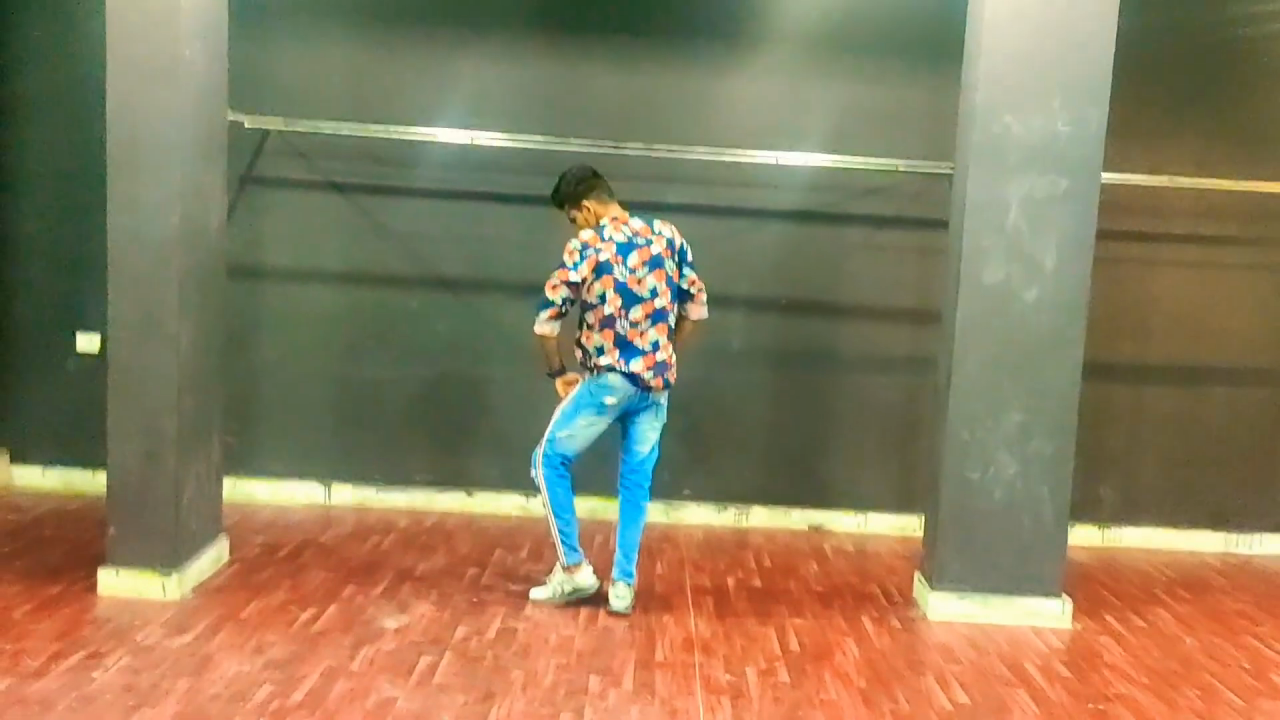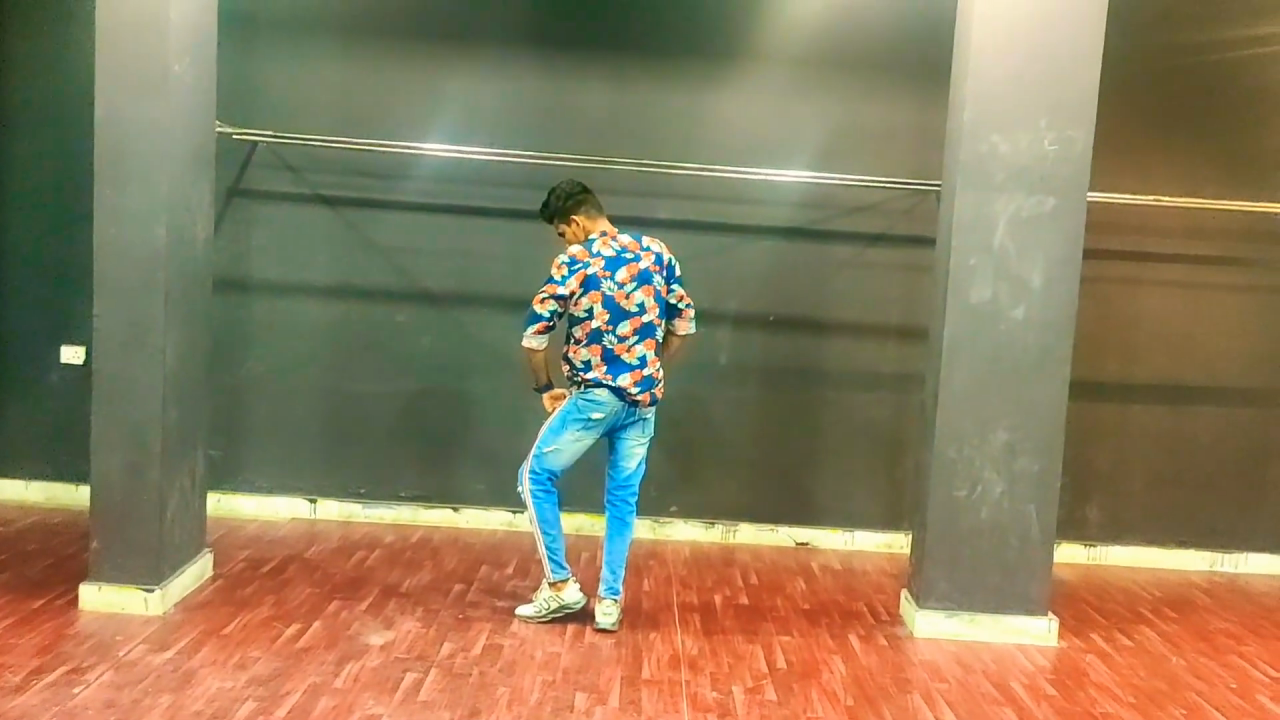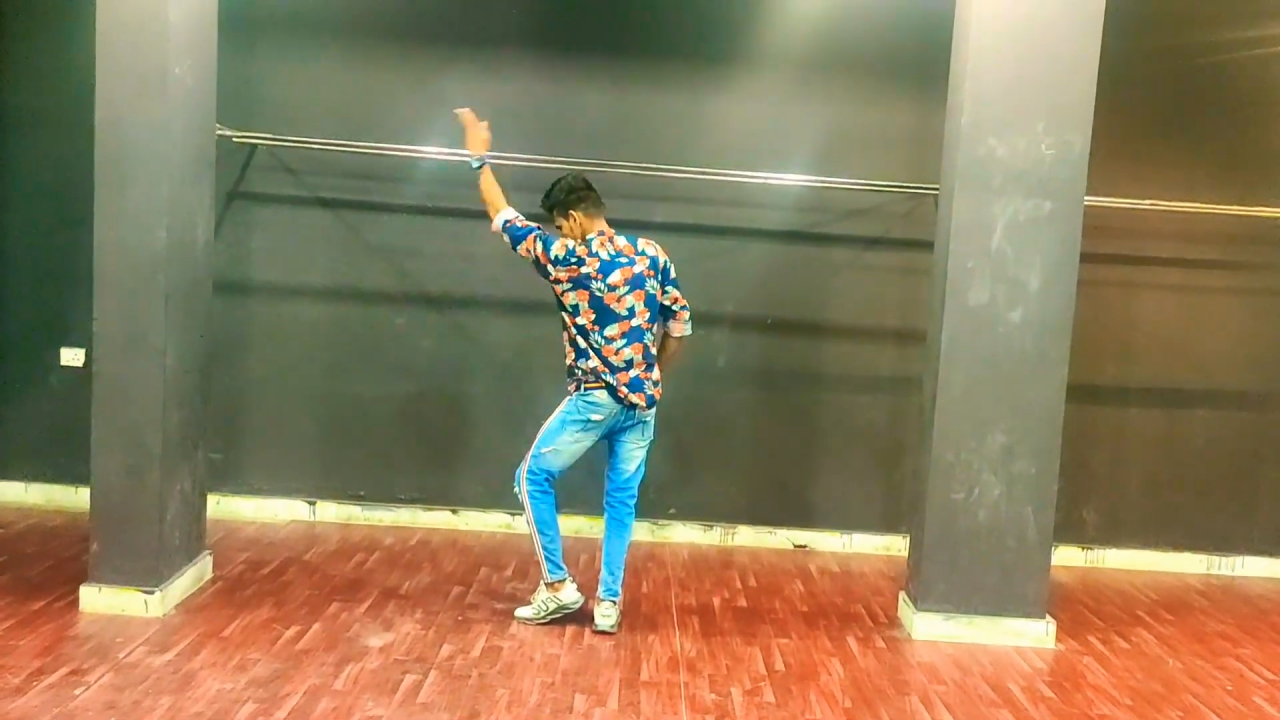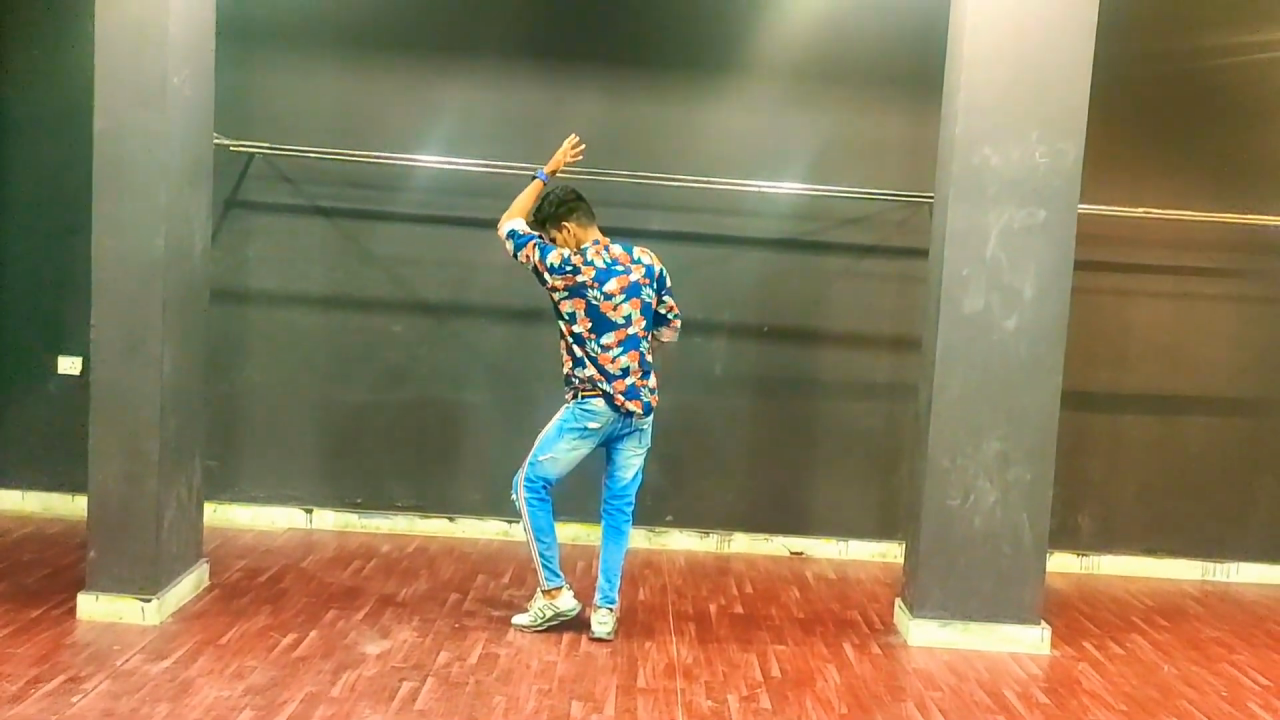
dt=1s
person 1, frame 1
left shoulder: (585, 247)
right shoulder: (667, 236)
left elbow: (546, 321)
right elbow: (696, 307)
left wrist: (558, 373)
left hip: (608, 381)
right hip: (657, 383)
left knee: (549, 461)
right knee: (636, 482)
left ankle: (575, 569)
right ankle: (623, 584)
person 1, frame 2
left shoulder: (573, 261)
right shoulder: (656, 252)
left elbow: (535, 334)
right elbow: (683, 323)
left wrist: (545, 388)
left hip: (594, 395)
right hip: (644, 398)
left knee: (536, 477)
right knee: (623, 497)
left ankle: (561, 585)
right ankle: (610, 600)
person 1, frame 3
left shoulder: (566, 257)
right shoulder: (652, 254)
left elbow: (505, 219)
right elbow: (679, 325)
left wrist: (480, 159)
left hip: (594, 399)
right hip: (643, 399)
left knee: (534, 477)
right knee: (622, 498)
left ankle: (557, 587)
right ankle: (609, 602)
person 1, frame 4
left shoulder: (564, 266)
right shoulder: (647, 262)
left elbow: (509, 226)
right elbow: (669, 330)
left wrist: (548, 172)
left hip: (591, 406)
right hip: (641, 407)
left knee: (531, 485)
right knee: (620, 507)
left ankle: (555, 594)
right ankle: (606, 610)
